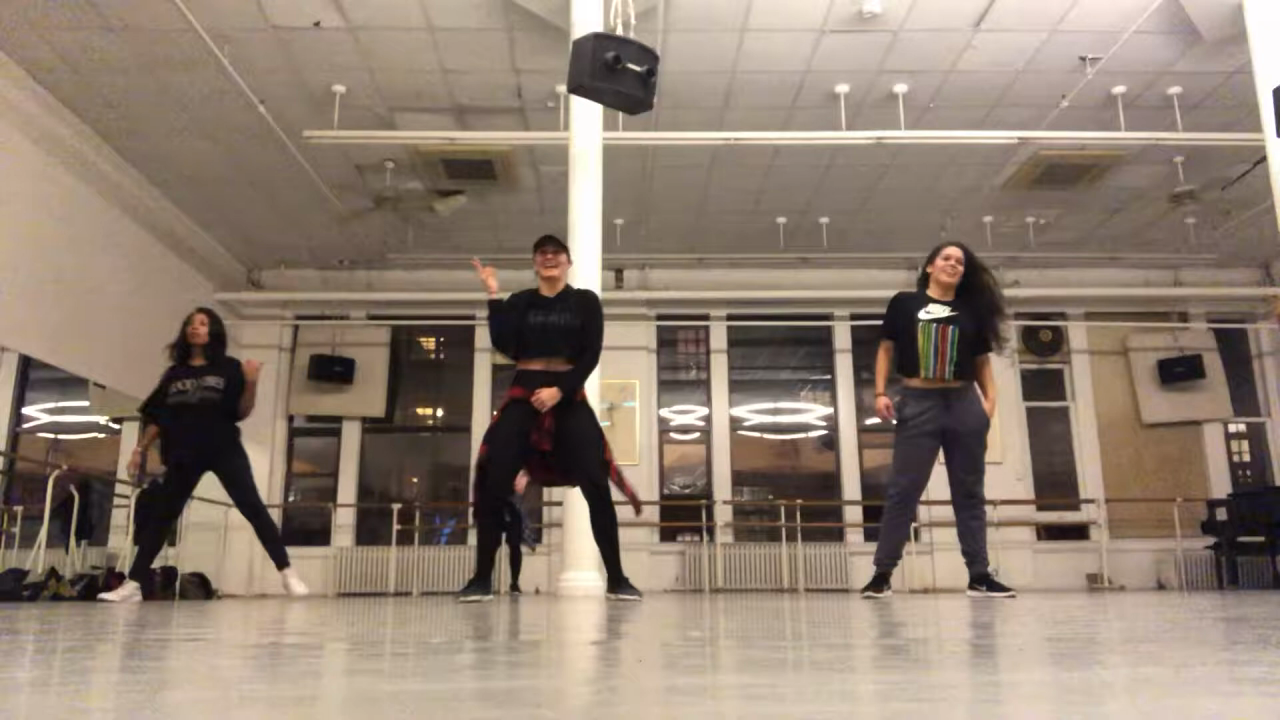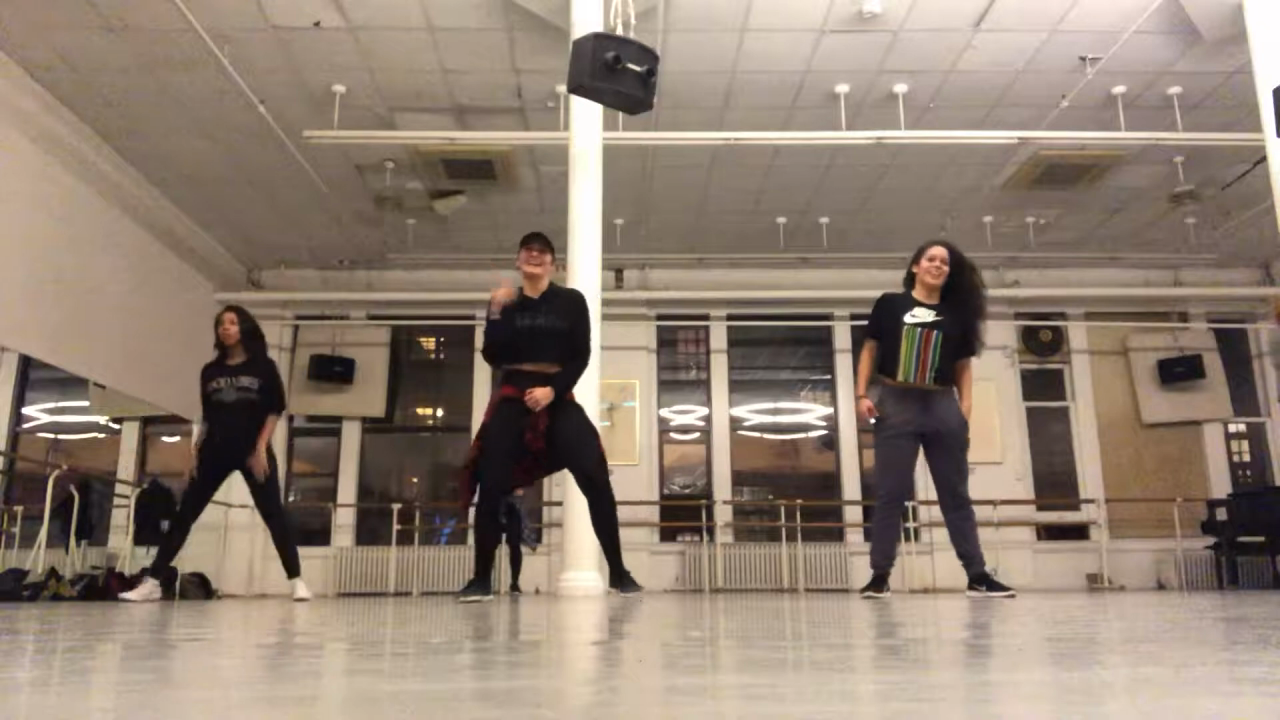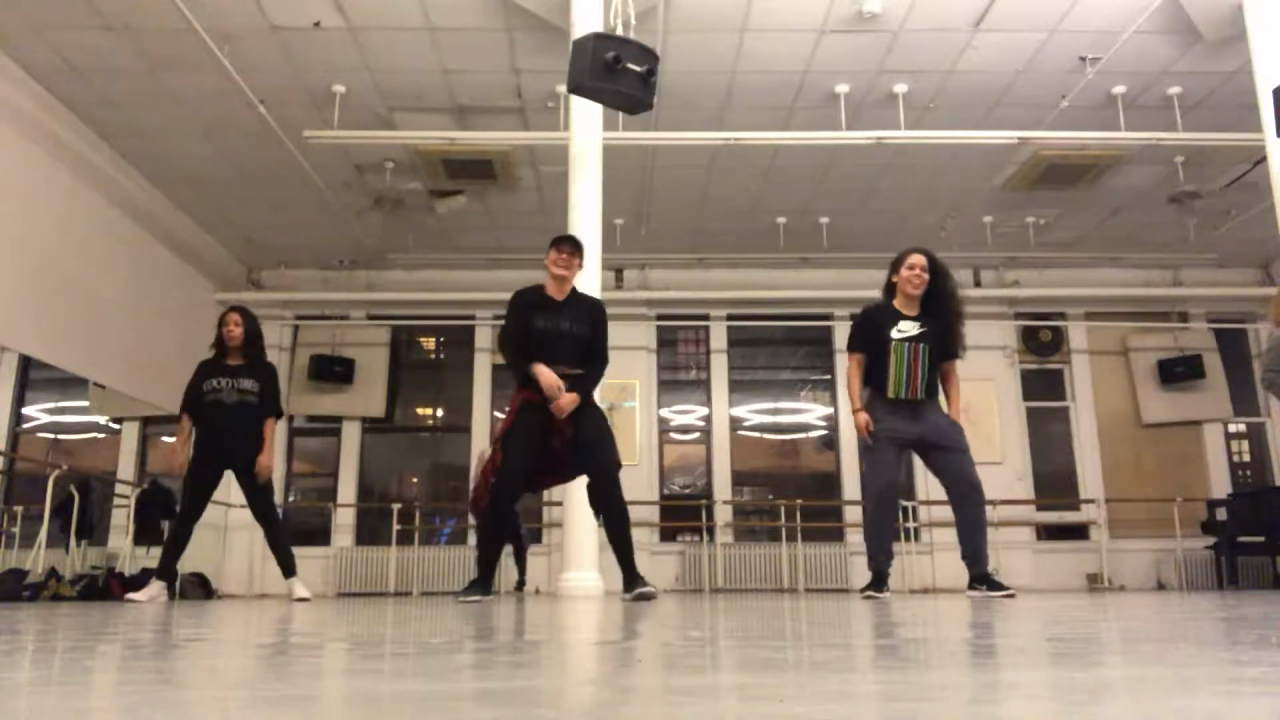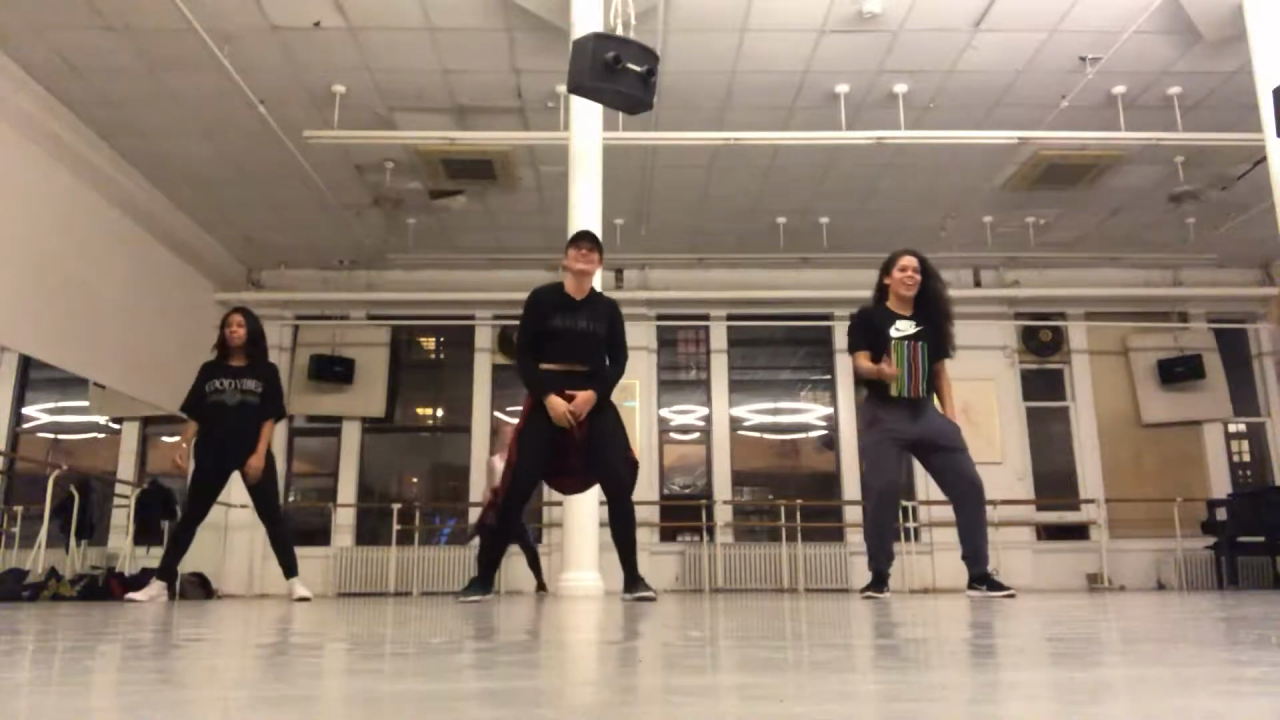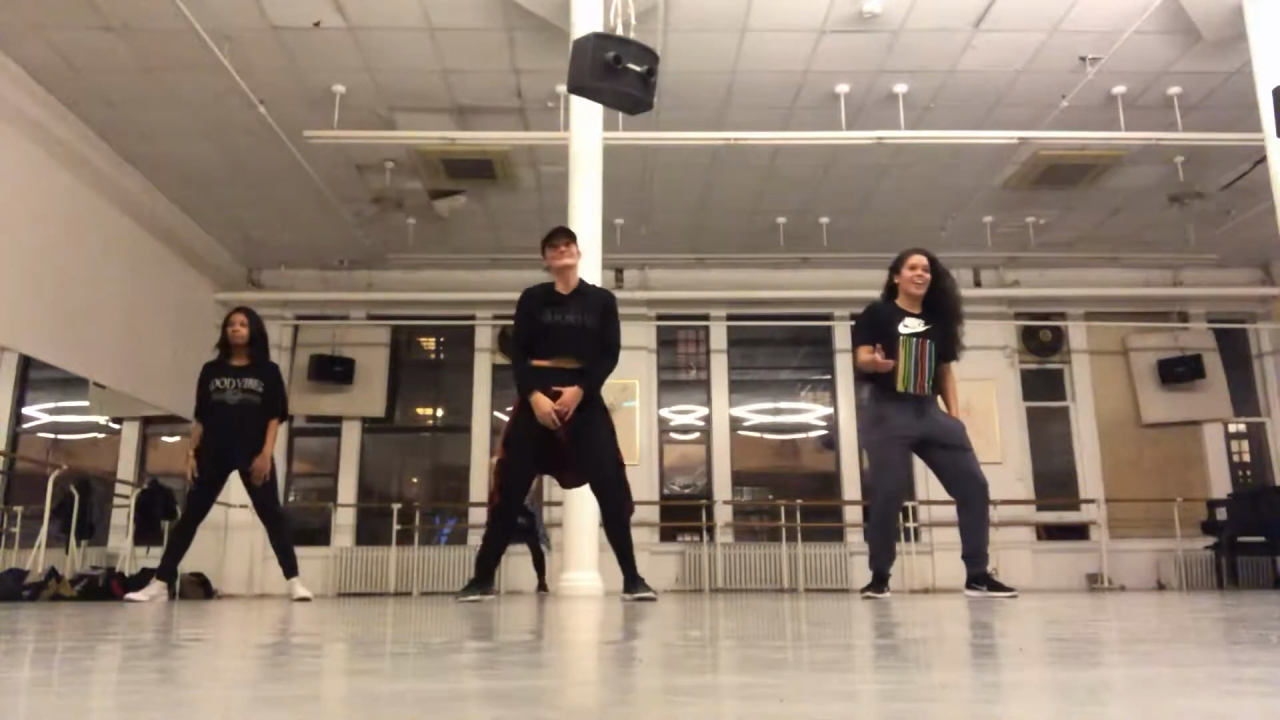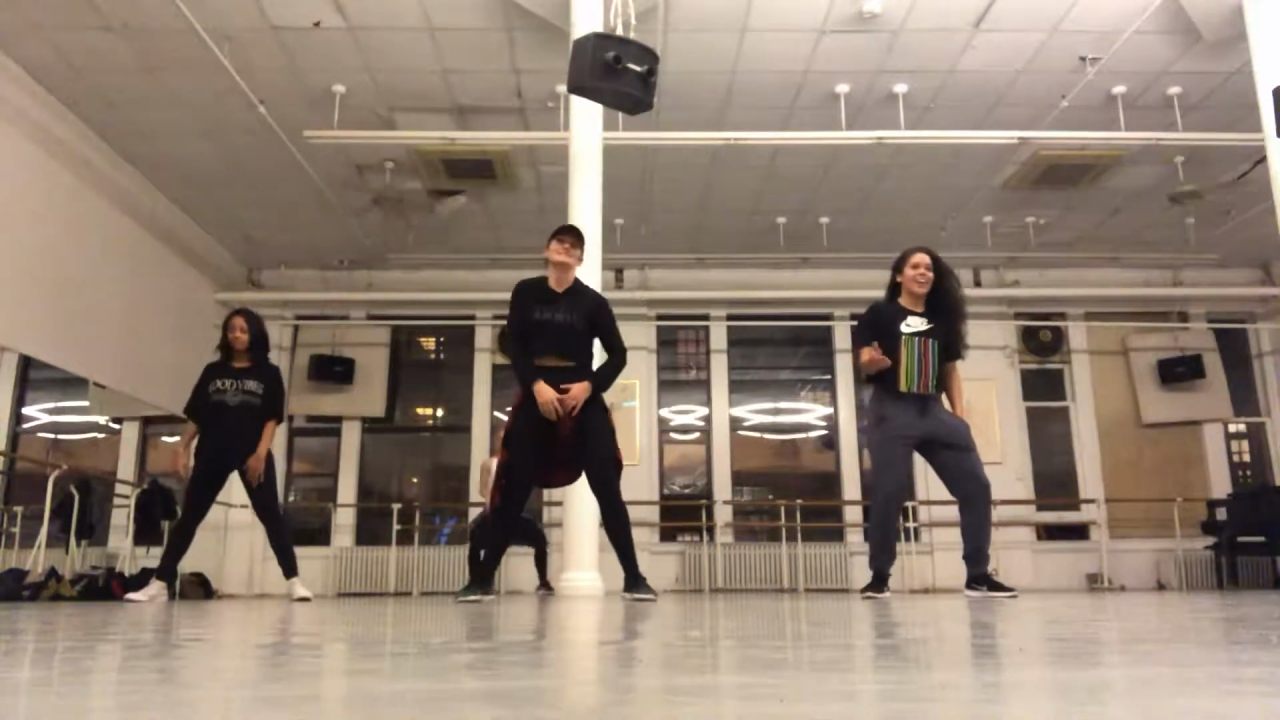
dt=0.3s
person 1, frame 1
left shoulder: (586, 301)
right shoulder: (520, 303)
left elbow: (591, 355)
right elbow: (503, 345)
left wrist: (560, 390)
right wrist: (493, 296)
left hip: (568, 397)
right hip: (523, 396)
left knee: (597, 484)
right knee: (493, 484)
left ankle: (616, 579)
right ankle: (482, 579)
person 1, frame 2
left shoulder: (572, 301)
right shoulder: (507, 304)
left elbow: (581, 356)
right elbow: (493, 358)
left wrist: (553, 389)
right wrist: (495, 312)
left hip: (558, 397)
right hip: (512, 398)
left knee: (595, 479)
right knee: (490, 486)
left ankle: (618, 573)
right ankle: (481, 580)
person 1, frame 3
left shoulder: (592, 309)
right shoulder: (524, 300)
left elbow: (599, 362)
right elbow: (511, 355)
left wrist: (578, 394)
right wrist: (538, 371)
left hip: (578, 400)
right hip: (533, 399)
left knee: (608, 482)
right knee: (506, 487)
left ankle: (631, 577)
right ankle: (483, 580)
person 1, frame 4
left shoulder: (608, 309)
right shoulder: (542, 299)
left elbow: (619, 361)
right elbow: (524, 356)
left wrist: (595, 393)
right wrist: (547, 396)
left hip: (594, 398)
right hip: (547, 397)
left knee: (619, 483)
right knee: (518, 487)
left ankle: (632, 579)
right ankle: (484, 578)
person 1, frame 5
left shoulder: (601, 300)
right shoulder: (532, 298)
left elbow: (610, 354)
right elbow: (518, 354)
left wrist: (580, 390)
right wrist: (533, 394)
left hip: (583, 396)
right hip: (536, 395)
left knee: (608, 486)
right knee: (512, 489)
left ankle: (632, 579)
right ankle: (483, 579)
person 1, frame 6
left shoulder: (592, 301)
right shoulder: (525, 292)
left elbow: (617, 354)
right elbow: (515, 348)
left wrist: (590, 386)
right wrist: (536, 385)
left hip: (583, 394)
right hip: (535, 393)
left knee: (606, 486)
right knee: (514, 488)
left ankle: (633, 579)
right ankle: (482, 579)
person 2, frame 1
left shoulder: (973, 311)
right shoulder: (904, 304)
left elbow: (982, 360)
right elbow: (886, 350)
left wrist: (990, 396)
right wrist: (880, 393)
left hip: (963, 403)
right hip: (918, 402)
left knee: (969, 491)
right knee: (904, 489)
left ankle: (979, 576)
right ankle: (882, 574)
person 2, frame 2
left shoulder: (957, 314)
right shoulder: (890, 305)
left elbow: (963, 365)
right elbow: (870, 350)
left wrist: (965, 404)
right wrist: (862, 394)
left hip: (941, 405)
right hip: (897, 402)
left knee: (955, 491)
right knee: (891, 490)
left ankle: (977, 576)
right ankle: (880, 576)
person 2, frame 3
left shoulder: (939, 320)
right shoulder: (872, 317)
left elbow: (948, 370)
right elbow: (855, 365)
left wrist: (954, 413)
right wrist: (858, 409)
left hip: (929, 414)
right hip: (885, 415)
left knee: (969, 488)
right knee: (881, 492)
left ankle: (979, 576)
right ankle: (879, 576)
person 2, frame 4
left shoulder: (931, 320)
right shoulder: (868, 318)
left elbow: (939, 371)
right elbow: (860, 363)
left wrist: (949, 414)
right wrist: (878, 371)
left hip: (926, 414)
right hip: (883, 415)
left knee: (969, 487)
right knee: (882, 491)
left ankle: (978, 575)
right ankle: (879, 576)
person 2, frame 5
left shoulder: (939, 320)
right shoulder: (876, 314)
left elbow: (945, 371)
right elbow: (861, 359)
left wrist: (955, 415)
right wrist: (875, 364)
left hip: (930, 411)
right hip: (888, 411)
left knee: (974, 486)
right knee: (887, 492)
left ankle: (977, 575)
right ankle: (879, 576)
person 2, frame 6
left shoulder: (943, 319)
right shoulder: (879, 314)
left elbow: (950, 370)
right elbow: (863, 362)
left wrist: (959, 415)
right wrist: (873, 362)
left hip: (934, 411)
right hip: (891, 411)
left knee: (976, 486)
right knee: (889, 492)
left ankle: (978, 576)
right ankle: (880, 576)
person 3, frame 1
left shoulder: (229, 367)
right shoulder: (174, 373)
left elbow: (240, 412)
right elbow: (157, 416)
left wrist: (249, 385)
right wrist: (139, 450)
left hip: (226, 451)
right hip: (183, 456)
left knee: (253, 509)
right knee: (161, 516)
left ankle: (288, 576)
right ankle: (133, 584)
person 3, frame 2
left shoulder: (263, 367)
right shoulder: (210, 370)
left elbow: (273, 411)
right elbow: (208, 417)
left wrist: (261, 447)
right wrist: (196, 450)
left hip: (253, 453)
right hip: (215, 453)
left knee: (274, 515)
right knee: (184, 514)
left ankle: (296, 582)
right ankle: (152, 582)
person 3, frame 3
left shoulder: (263, 370)
right shoulder: (206, 369)
left elbow: (270, 415)
right elbow: (190, 412)
left wrist: (267, 452)
right wrist: (180, 446)
left hip: (249, 454)
right hip: (207, 453)
left knee: (267, 516)
right knee: (186, 516)
left ankle: (293, 581)
right ankle: (160, 584)
person 3, frame 4
left shoulder: (266, 371)
right shoulder: (209, 371)
left elbow: (270, 417)
right elbow: (195, 414)
left wrist: (260, 453)
right wrist: (184, 446)
left hip: (253, 455)
right hip: (212, 455)
left knee: (272, 516)
right knee: (190, 517)
left ankle: (294, 581)
right ankle: (160, 583)
person 3, frame 5
left shoulder: (267, 371)
right shoulder: (211, 370)
left elbow: (275, 416)
right elbow: (201, 418)
left wrist: (266, 453)
right wrist: (191, 453)
left hip: (253, 454)
right hip: (213, 454)
left knee: (272, 515)
right knee: (190, 516)
left ankle: (294, 581)
right ankle: (160, 583)
person 3, frame 6
left shoulder: (268, 373)
right shoulder: (212, 371)
left elbow: (273, 418)
right elbow: (196, 416)
left wrist: (261, 452)
right wrist: (182, 448)
left hip: (252, 455)
right hip: (212, 454)
left knee: (271, 516)
right knee: (189, 516)
left ankle: (293, 581)
right ankle: (160, 583)
